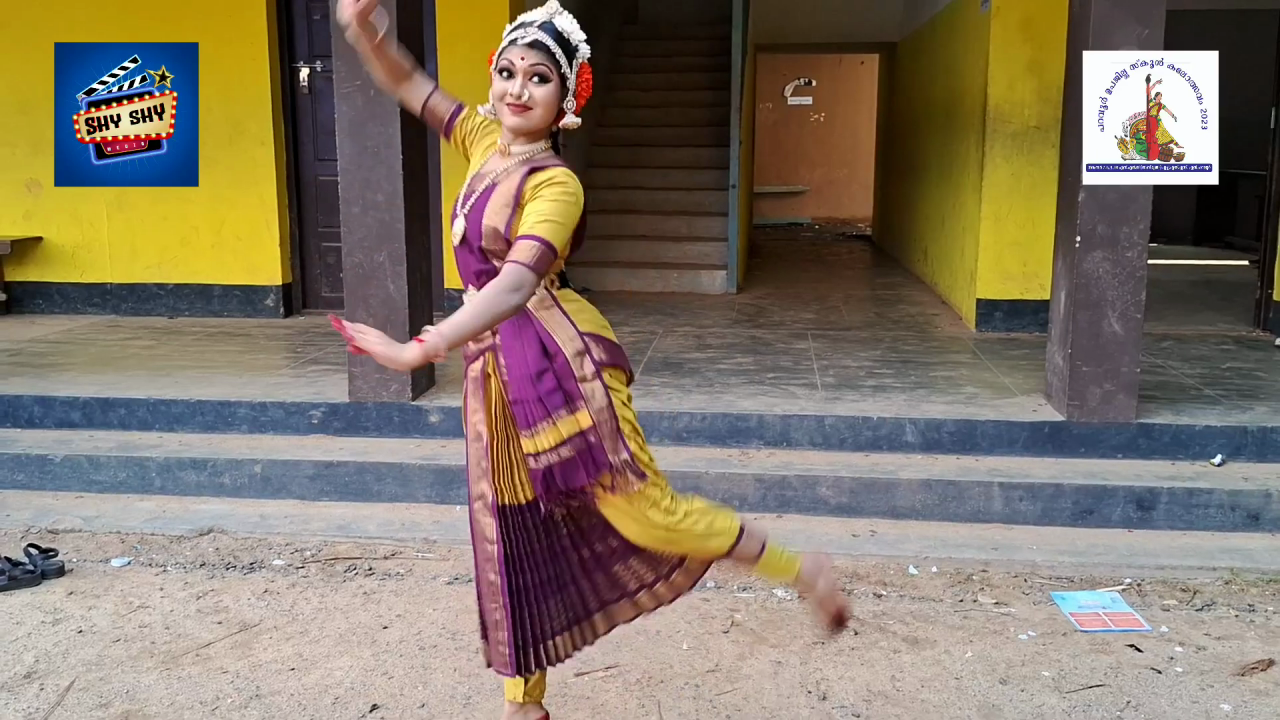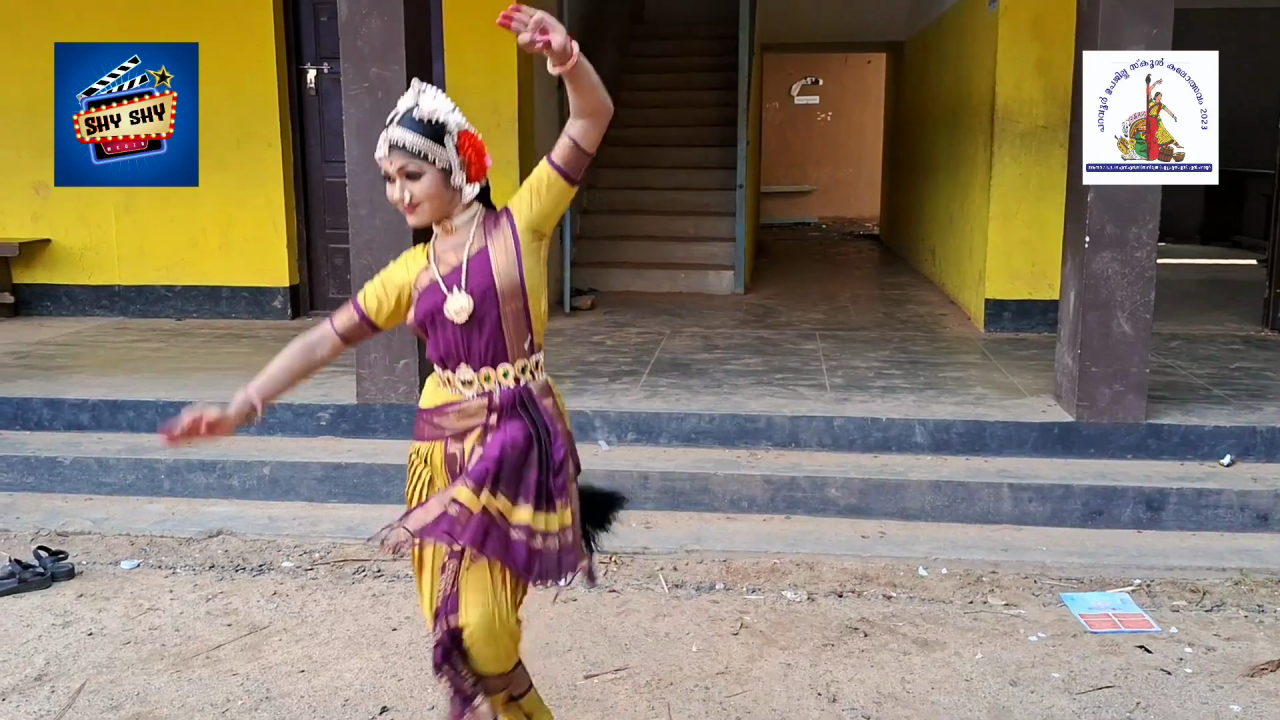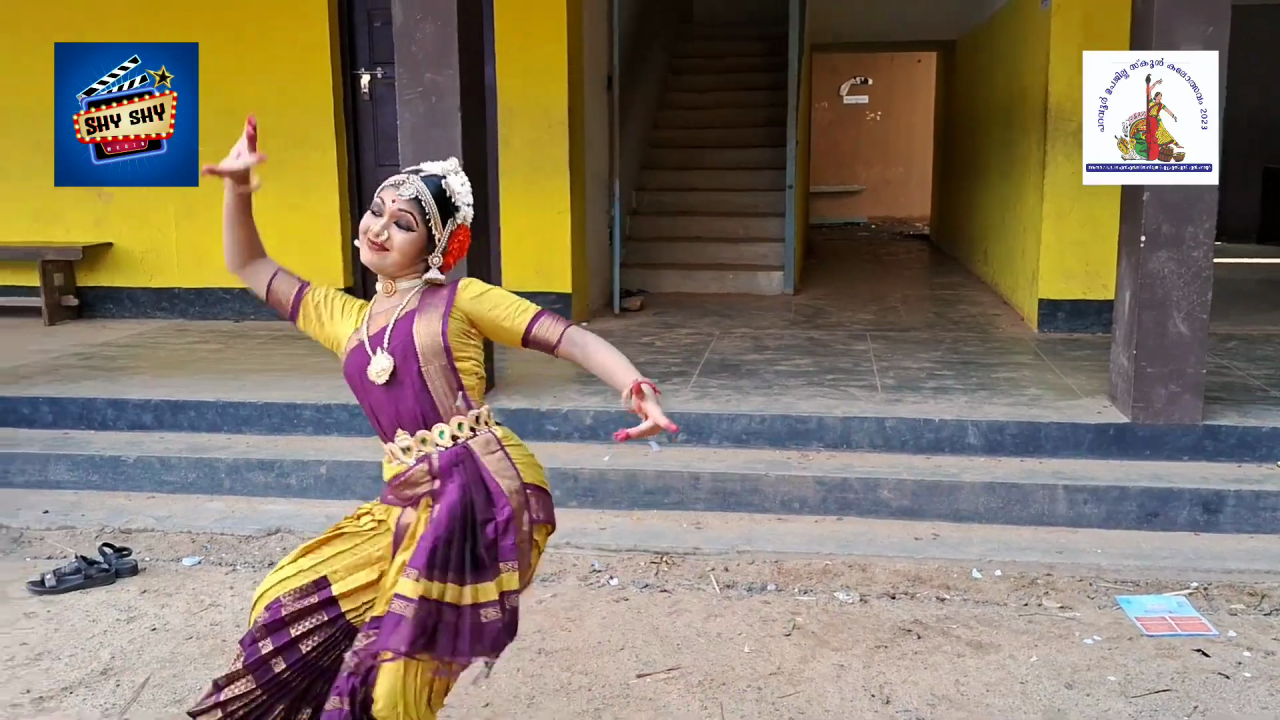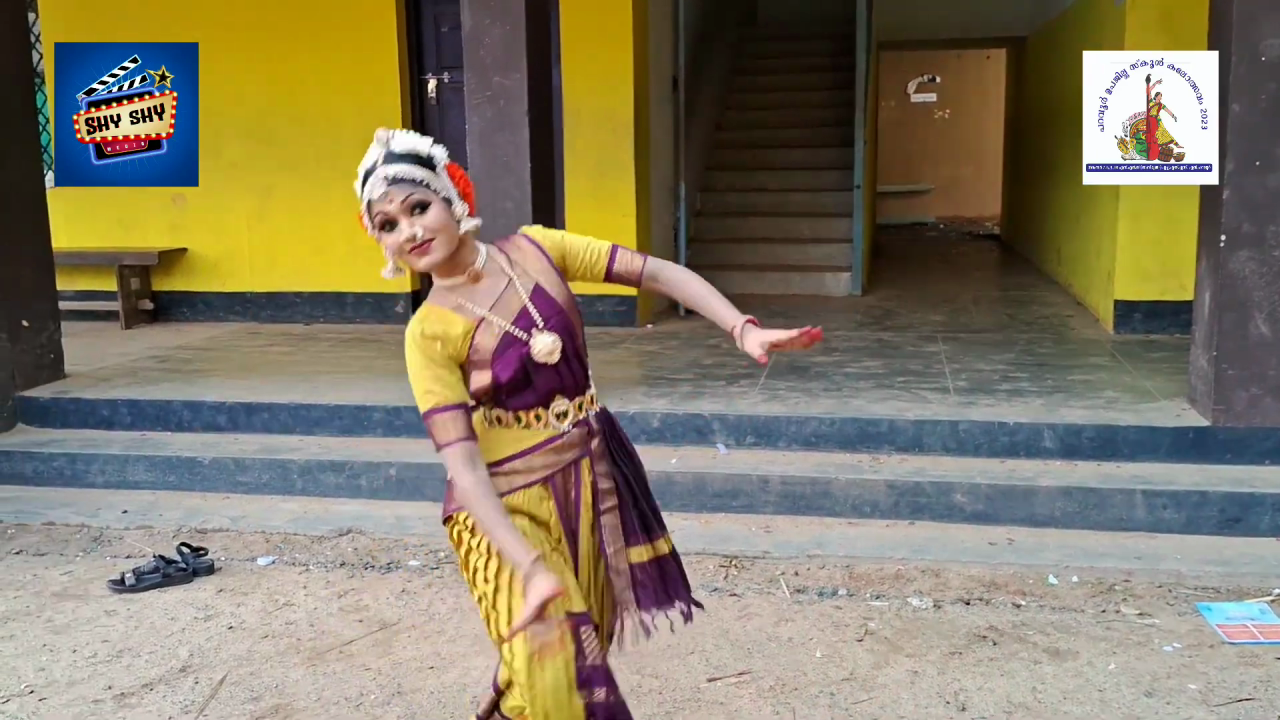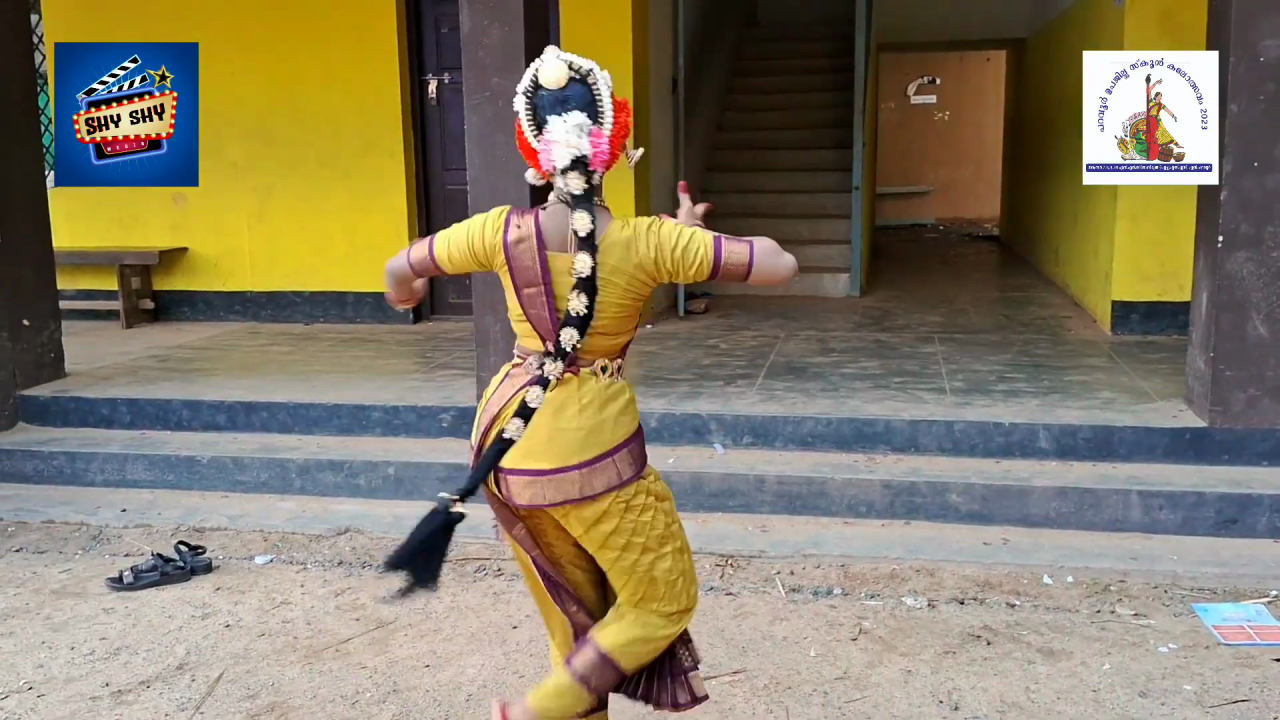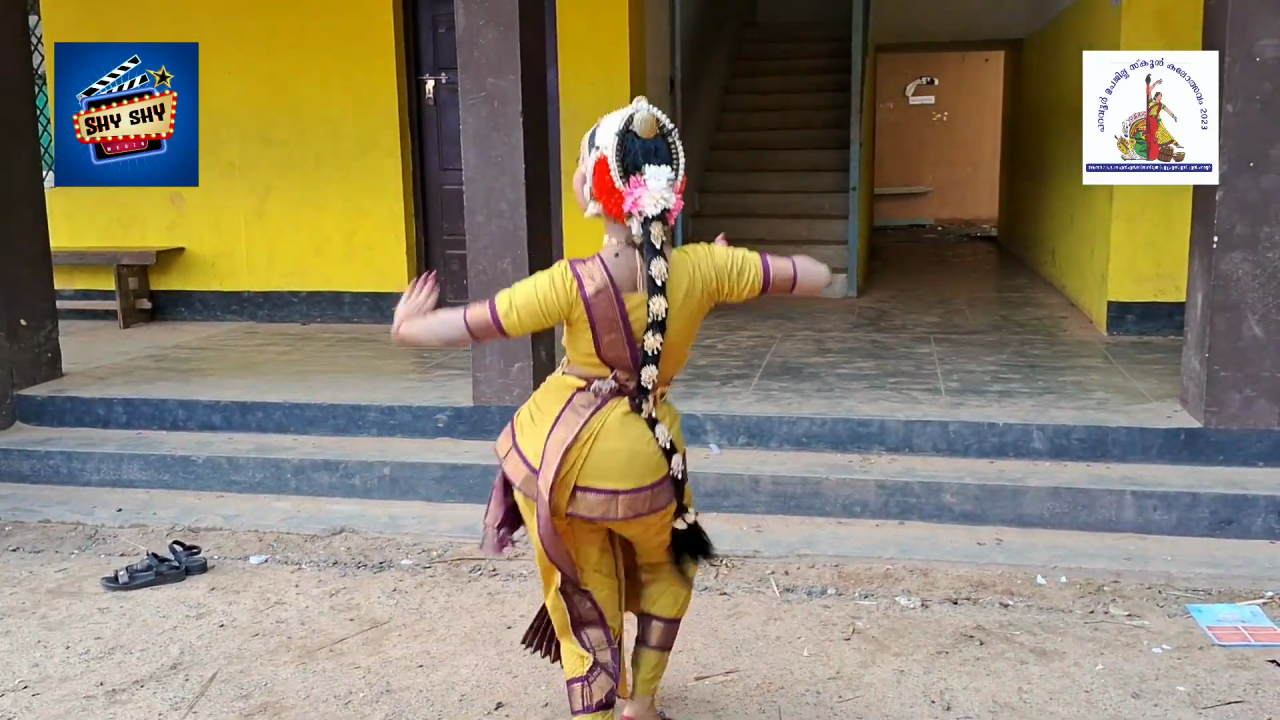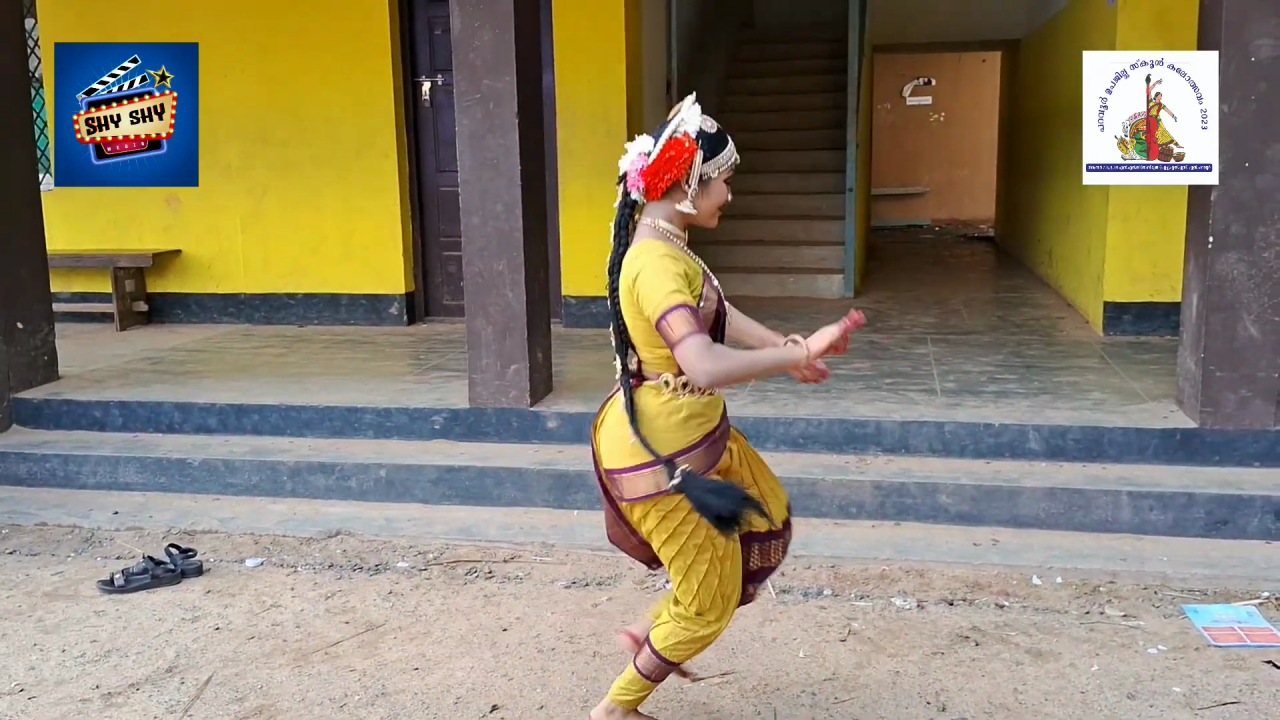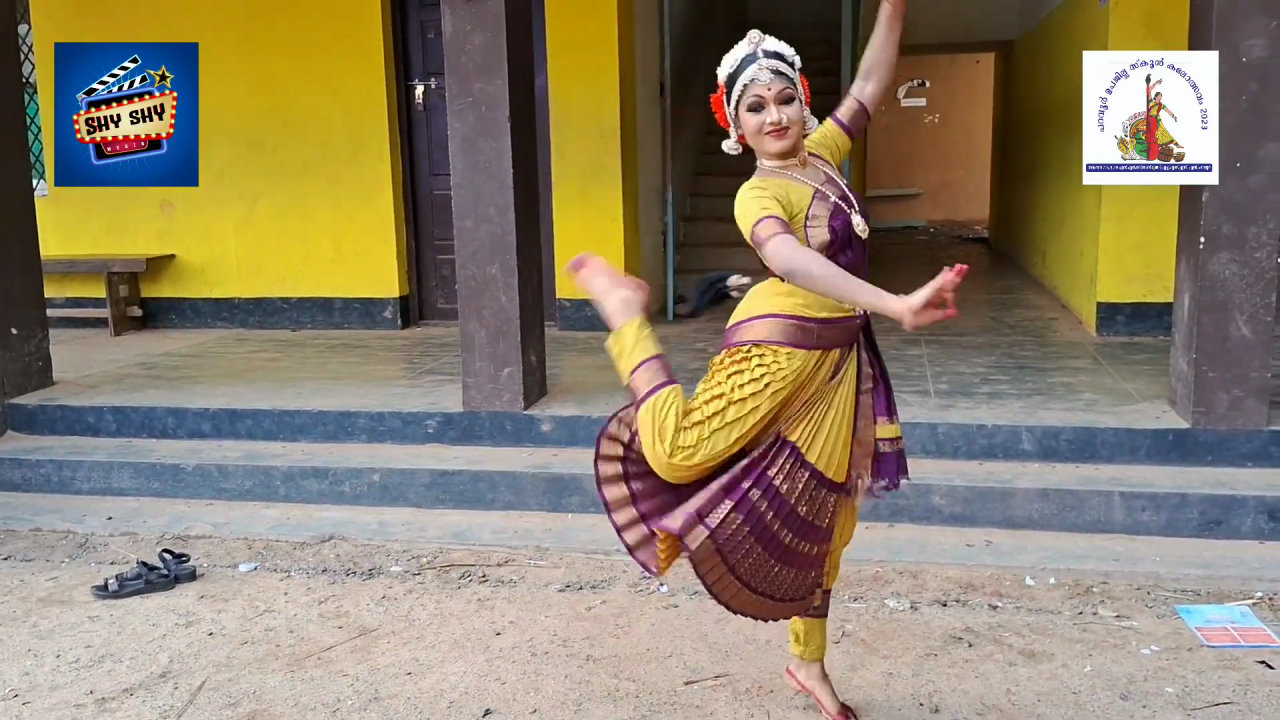
dt=0.5s
person 1, frame 1
left shoulder: (556, 185)
right shoulder: (490, 140)
left elbow: (516, 283)
right elbow: (402, 78)
left wrist: (418, 349)
left hip: (548, 358)
right hip: (493, 376)
left knee: (637, 507)
right knee: (510, 533)
left ankle: (799, 570)
person 1, frame 2
left shoulder: (521, 222)
right shoulder: (410, 272)
left elbow: (592, 120)
right elbow: (320, 343)
left wrist: (566, 58)
right wrist: (237, 411)
left hip: (515, 436)
right hip: (442, 443)
left knee: (480, 624)
right knee: (456, 615)
person 1, frame 3
left shoulder: (459, 300)
right shoulder: (349, 320)
left elbow: (573, 339)
right elbow: (249, 267)
left wrist: (636, 386)
right wrist: (237, 183)
left hip: (482, 500)
right hip: (414, 507)
right knee: (287, 606)
person 1, frame 4
left shoulder: (533, 247)
right shoulder: (429, 335)
left elbow: (657, 270)
right elbow: (463, 465)
left wrist: (743, 329)
right wrist: (530, 568)
left hip: (590, 472)
right hip: (509, 496)
left knee: (579, 664)
person 1, frame 5
left shoulder: (508, 231)
right shoulder: (650, 241)
left elbow: (399, 271)
right elbow: (776, 264)
left wrist: (404, 295)
right wrist: (685, 236)
left hip: (510, 430)
right hip: (589, 448)
left knee: (578, 608)
right knee: (666, 606)
person 1, frame 6
left shoulder: (574, 284)
right shoulder: (700, 269)
left elbow: (461, 327)
right elbow: (816, 277)
left wrist: (407, 324)
left hip: (553, 447)
right hip: (637, 458)
left knee: (580, 598)
right knee: (668, 559)
person 1, frame 7
left shoulder: (663, 249)
right shoulder: (658, 266)
left elbow: (721, 314)
right elbow: (704, 362)
left wrist: (783, 346)
right wrist: (798, 356)
left hip: (684, 432)
right hip: (666, 446)
left knee: (762, 518)
right knee: (709, 603)
left ankle: (656, 630)
person 1, frame 8
left shoulder: (819, 156)
right shoulder: (758, 195)
left elbow: (870, 86)
right elbow: (786, 257)
right wrist: (895, 306)
left hip: (838, 355)
right hip: (781, 344)
left knee: (824, 512)
right knee: (680, 451)
left ankle: (808, 662)
right ankle: (619, 297)
